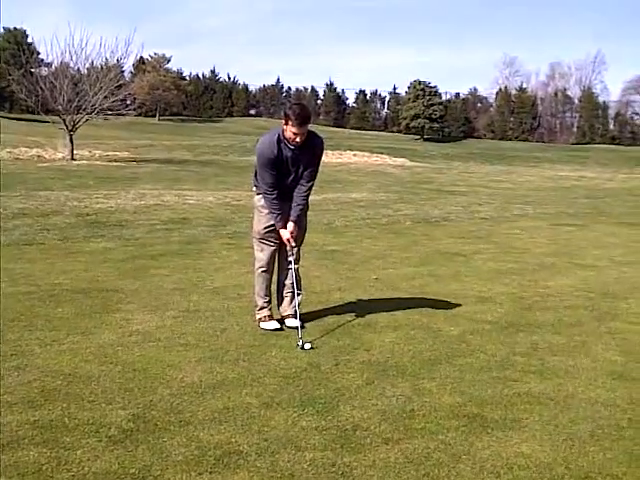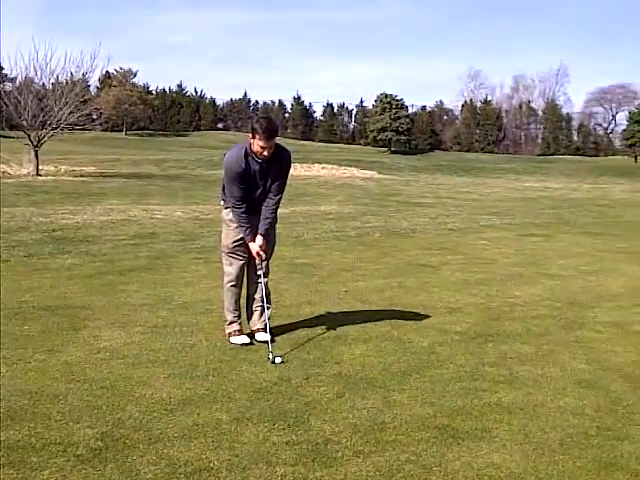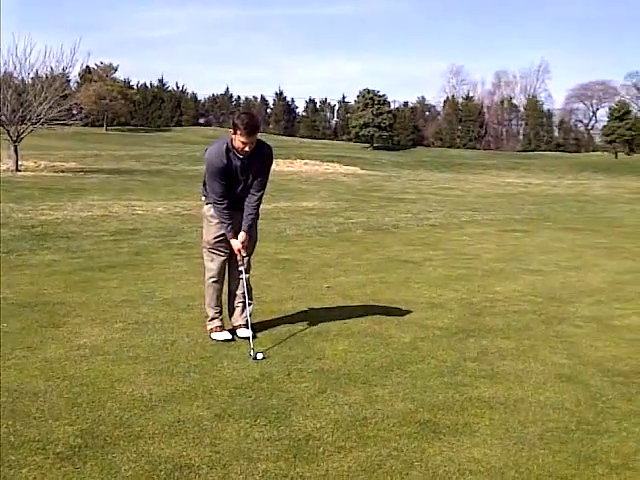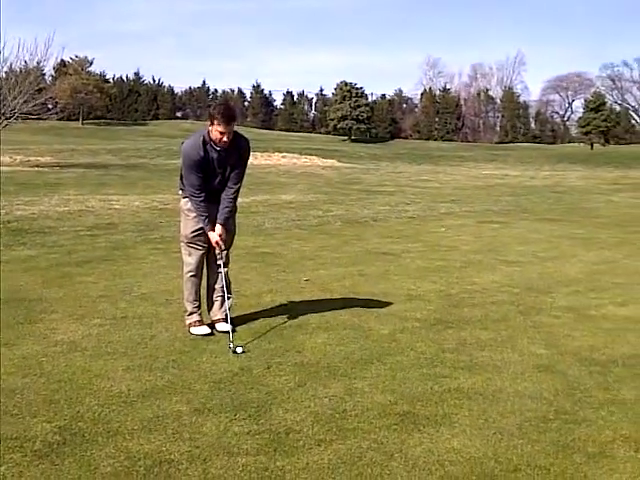
dt=0.3s
person 1, frame 1
left shoulder: (315, 144)
right shoulder: (267, 145)
left elbow: (305, 184)
right elbow: (269, 189)
left wrist: (293, 220)
right wrist: (279, 226)
left hip: (296, 200)
right hip: (268, 199)
left knee: (292, 257)
right knee: (265, 257)
left ankle: (288, 309)
right ankle: (263, 312)
person 1, frame 2
left shoulder: (283, 157)
right shoulder: (234, 159)
left elbow: (274, 198)
right elbow: (238, 203)
left wrist: (262, 234)
right wrist: (249, 238)
left hip: (265, 214)
right hip: (236, 213)
left knee: (261, 271)
right knee: (234, 270)
left ankle: (258, 323)
right ankle: (233, 326)
person 1, frame 3
left shoulder: (264, 153)
right shoulder: (216, 154)
left elbow: (255, 194)
right elbow: (219, 199)
left wrist: (245, 230)
right wrist: (230, 234)
left hip: (246, 210)
right hip: (217, 209)
left knee: (242, 267)
right knee: (215, 266)
left ankle: (240, 319)
right ankle: (214, 322)
person 1, frame 4
left shoulder: (241, 145)
right shoulder: (192, 147)
left elbow: (232, 187)
right elbow: (196, 192)
left wrist: (221, 222)
right wrist: (208, 228)
left hip: (224, 203)
right hip: (195, 203)
left knee: (221, 260)
right knee: (194, 261)
left ankle: (219, 313)
right ankle: (193, 316)
